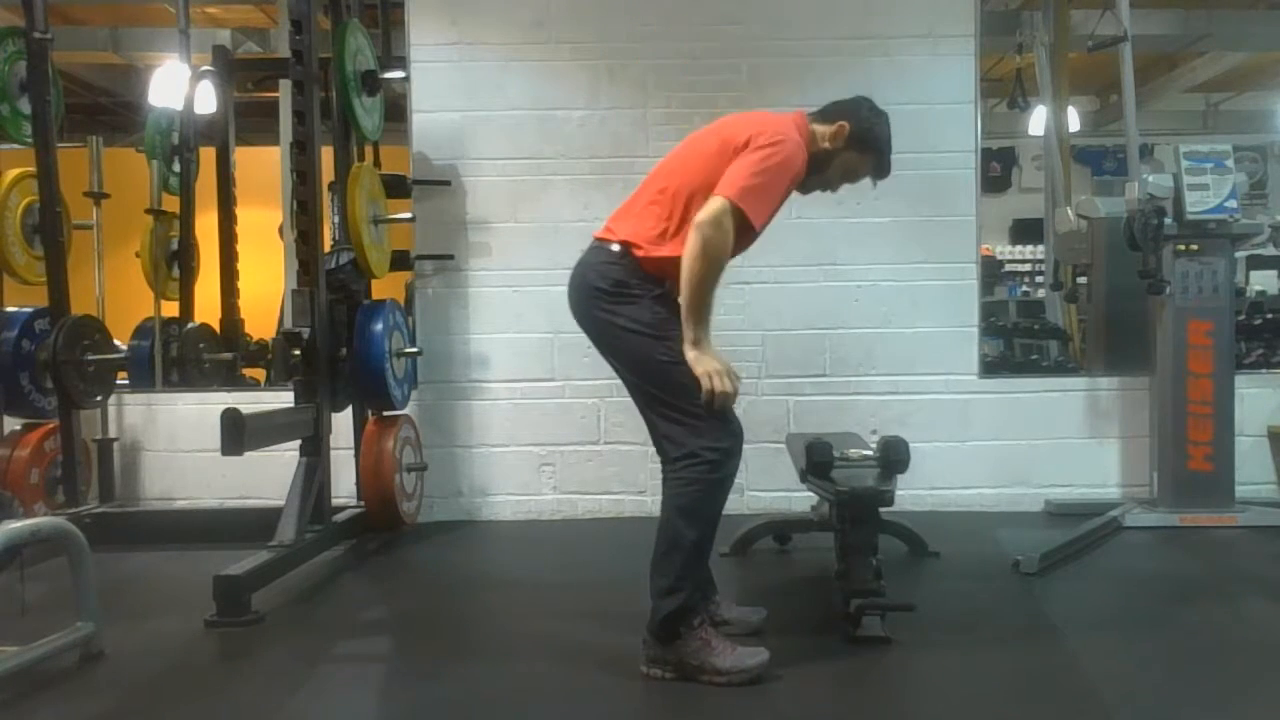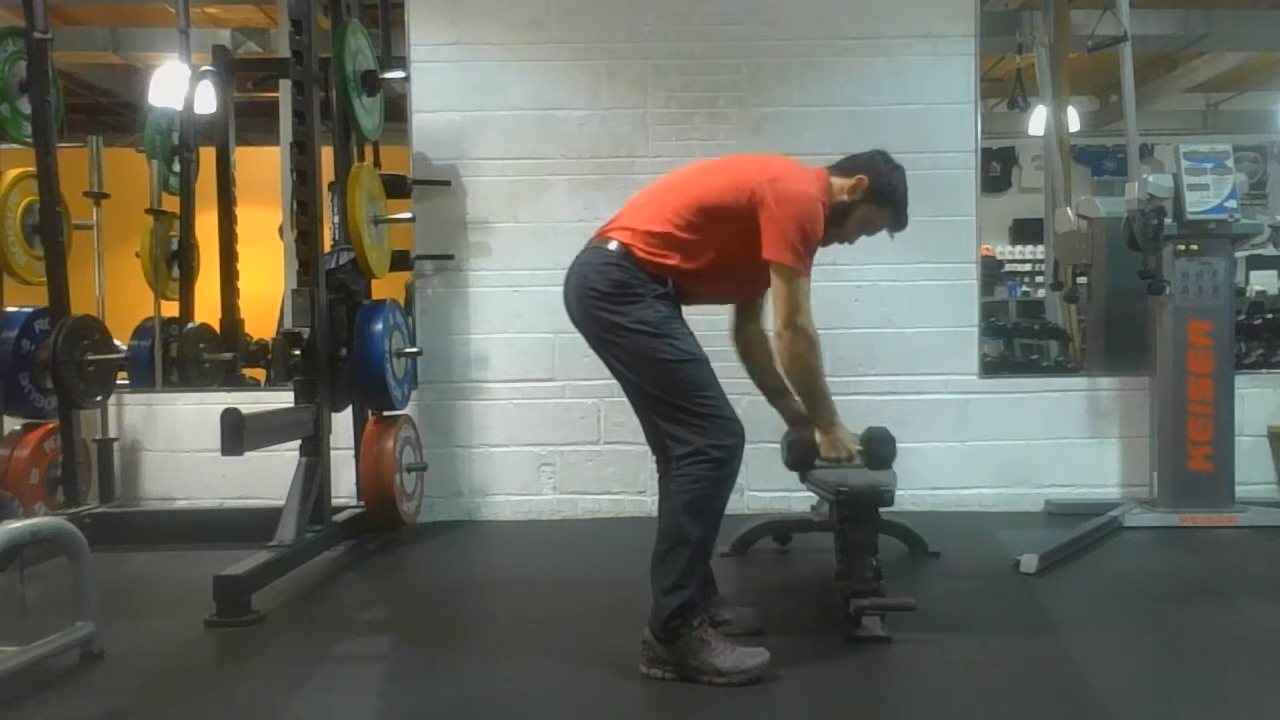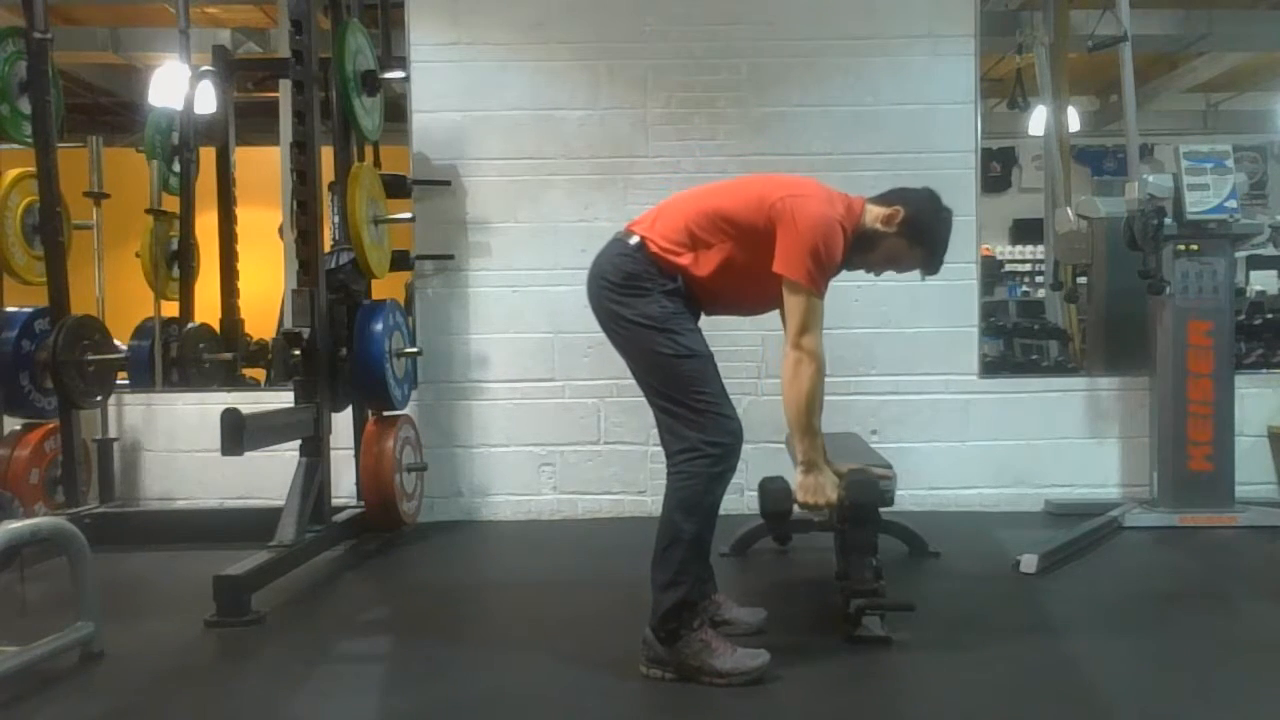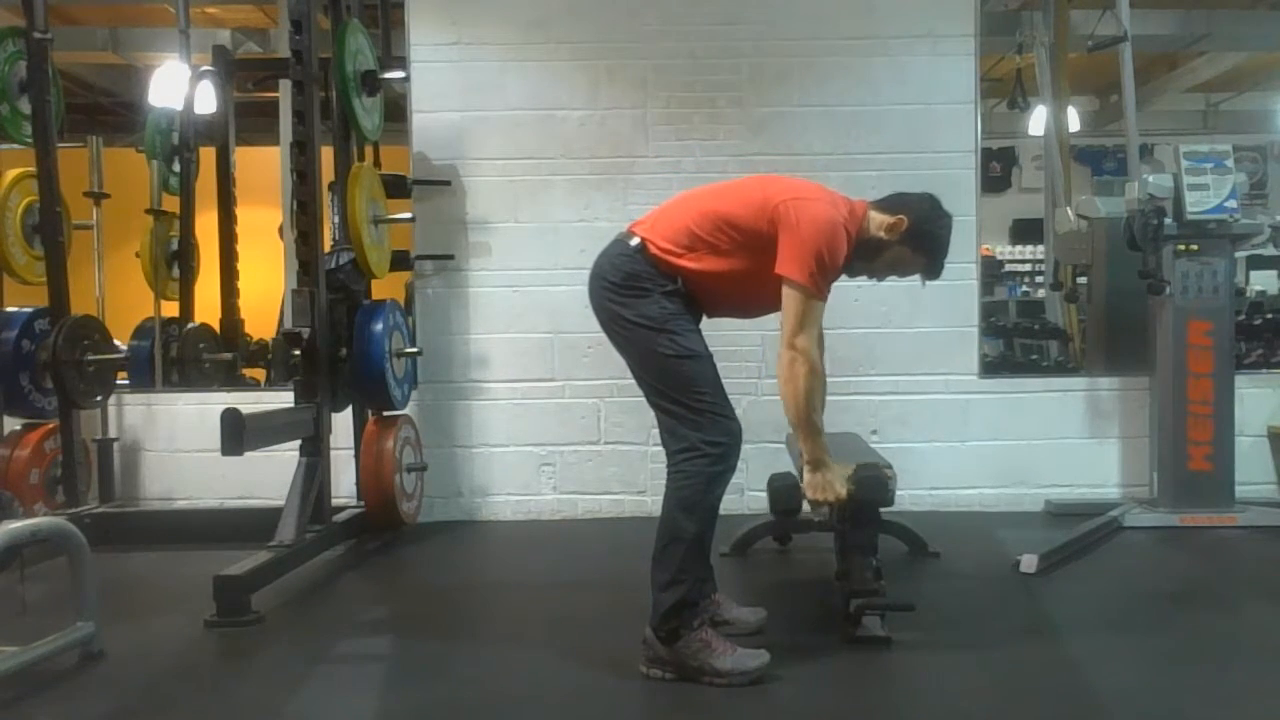
dt=1s
person 1, frame 1
left shoulder: (767, 135)
right shoulder: (785, 144)
right elbow: (708, 225)
left wrist: (690, 336)
right wrist: (696, 343)
left hip: (615, 279)
right hip: (623, 285)
left knee: (698, 442)
right knee: (711, 442)
left ankle: (694, 599)
right ankle: (674, 635)
person 1, frame 2
left shoulder: (779, 189)
right shoulder: (800, 198)
left elbow: (749, 328)
right elbow: (794, 331)
left wrist: (792, 410)
right wrist: (826, 424)
left hip: (601, 277)
right hip: (621, 285)
left knee: (689, 443)
right knee: (714, 442)
left ankle: (695, 598)
right ankle: (674, 635)
person 1, frame 3
left shoulder: (824, 223)
right shoulder: (819, 222)
left elbow: (804, 351)
right elbow: (802, 353)
left wrist: (818, 456)
right wrist: (811, 465)
left hip: (639, 279)
right hip: (637, 279)
left knee: (704, 441)
right knee: (710, 443)
left ankle: (695, 597)
right ankle: (674, 635)
person 1, frame 4
left shoulder: (827, 225)
right shoulder: (822, 226)
left elbow: (806, 351)
right elbow: (797, 353)
left wrist: (819, 455)
right wrist: (816, 462)
left hip: (644, 280)
right hip: (638, 280)
left knee: (708, 442)
right knee: (709, 444)
left ankle: (695, 596)
right ankle: (675, 633)
